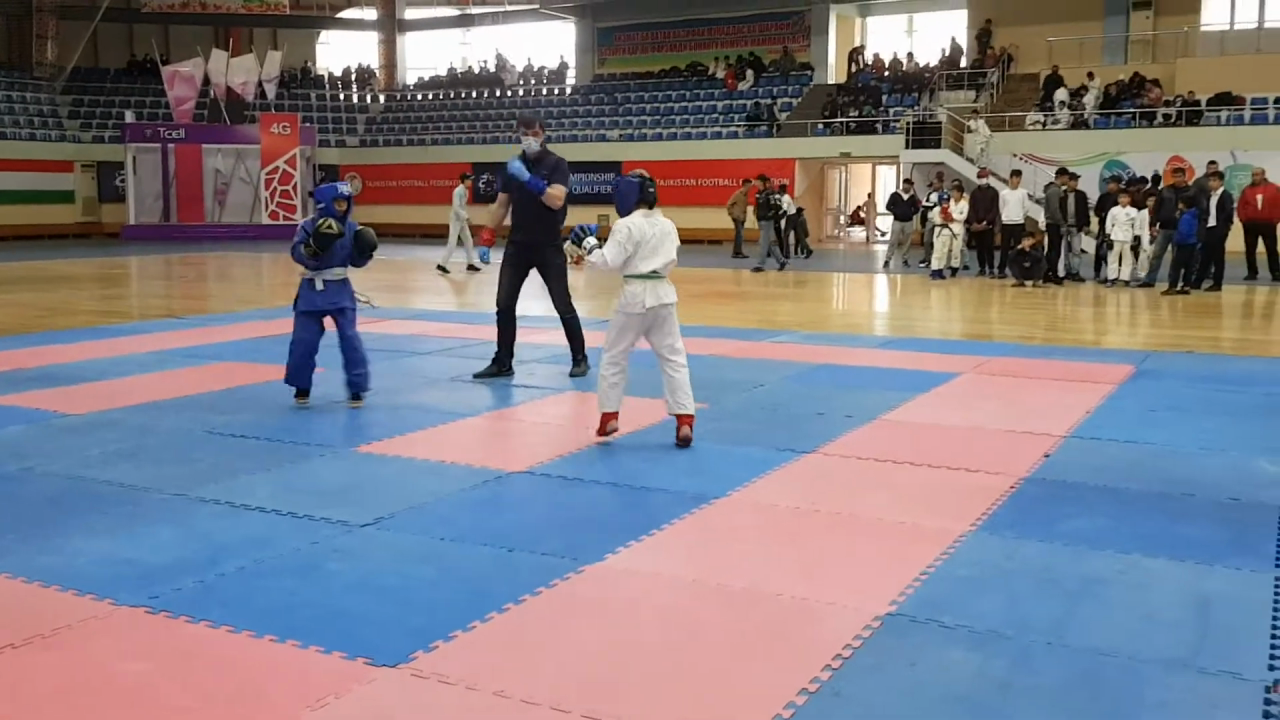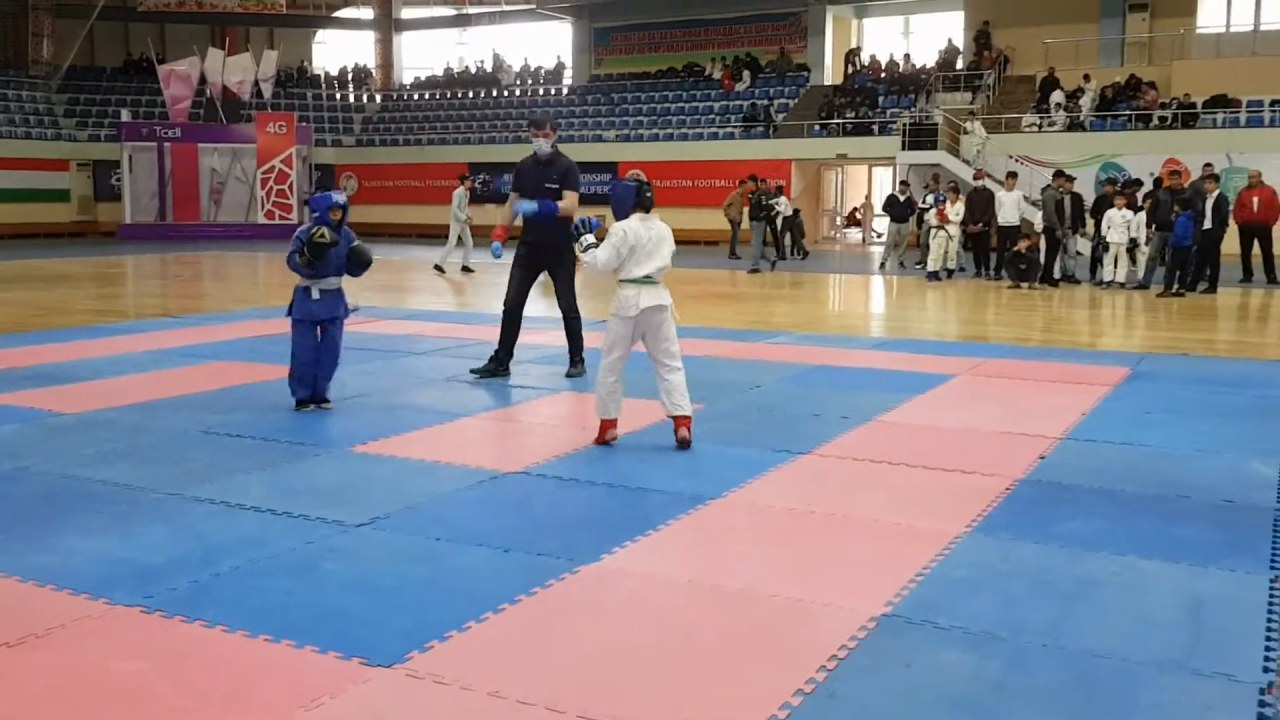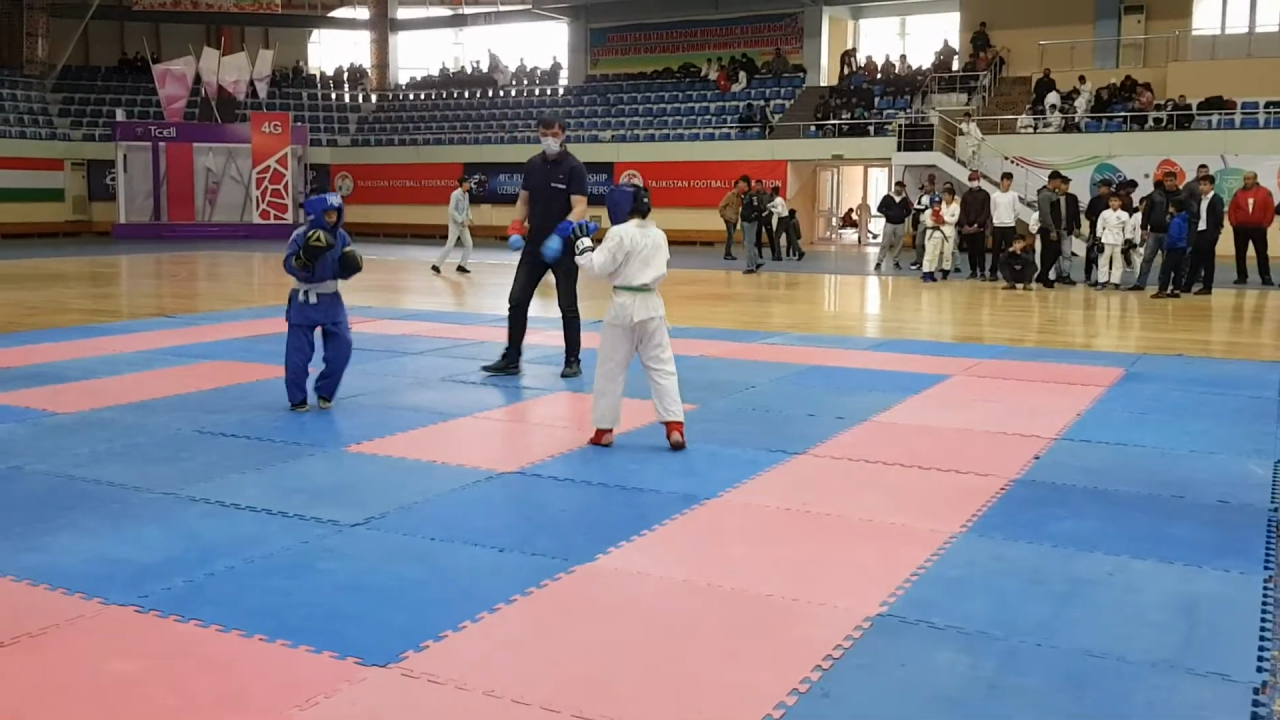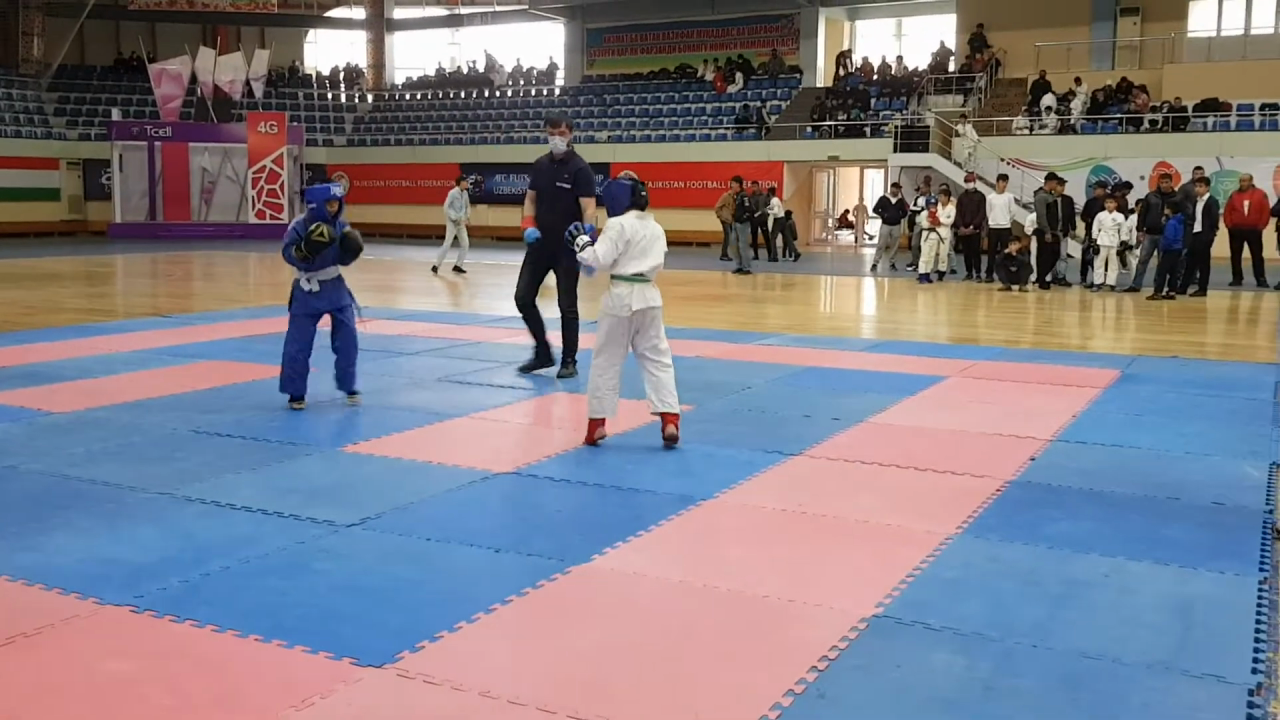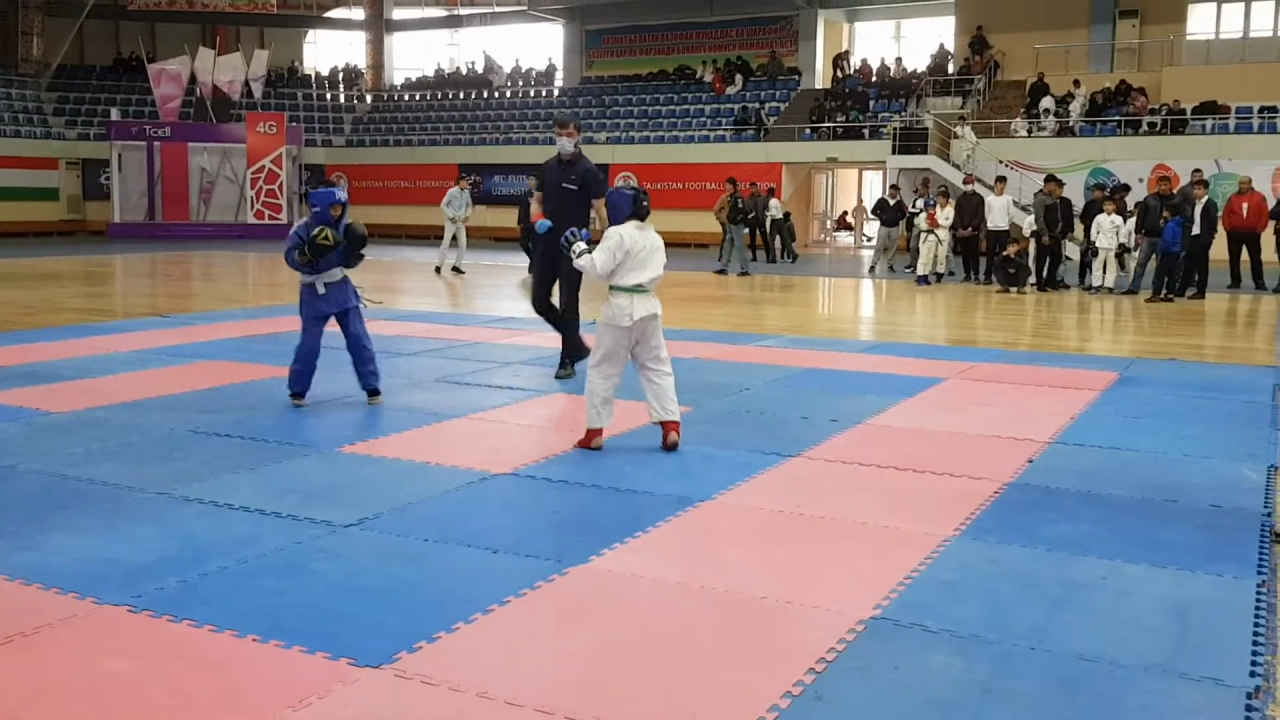
dt=0.1s
person 1, frame 1
left shoulder: (626, 226)
right shoulder: (668, 226)
left elbow: (609, 261)
left wrist: (587, 243)
left hip: (634, 296)
right hip: (663, 294)
left knee: (614, 357)
right knee: (673, 358)
left ankle: (609, 417)
right ankle: (684, 421)
person 1, frame 2
left shoulder: (622, 229)
right shoulder: (663, 229)
left elbow: (602, 263)
left wrist: (586, 241)
left hip: (628, 301)
right hip: (657, 299)
left knee: (611, 364)
right knee: (670, 364)
left ankle: (608, 425)
right ankle: (682, 423)
person 1, frame 3
left shoulder: (619, 234)
right shoulder: (659, 236)
left elbow: (598, 267)
left wrist: (583, 245)
left hip: (624, 307)
right hip: (651, 306)
left knee: (610, 371)
right knee: (662, 369)
left ankle: (604, 430)
right ankle: (674, 428)
person 1, frame 4
left shoulder: (618, 225)
right shoulder: (656, 228)
left elbow: (599, 259)
left wrist: (581, 241)
left hip: (620, 298)
right hip: (648, 297)
left knee: (604, 361)
right knee: (658, 360)
left ankle: (597, 423)
right ankle: (669, 421)
person 1, frame 5
left shoulder: (617, 235)
right shoulder: (656, 239)
left elbow: (596, 268)
left wrist: (578, 248)
left hip: (620, 308)
right hip: (647, 307)
left knee: (602, 370)
right knee: (658, 368)
left ankle: (594, 431)
right ankle: (671, 428)
person 2, frame 1
left shoulder: (556, 164)
right shoulder: (511, 167)
left elbow: (557, 200)
right elbow: (502, 204)
left wrist: (527, 178)
right wrist: (487, 239)
left hip: (549, 245)
right hip: (518, 245)
left knee: (562, 304)
right knee: (504, 304)
left ankle: (579, 358)
right ankle: (502, 363)
person 2, frame 2
left shoulder: (567, 167)
right shoulder: (524, 166)
left elbow: (570, 206)
right elbow: (512, 203)
left wrist: (536, 207)
right wrist: (499, 235)
left hip: (559, 246)
right hip: (529, 245)
left knee: (567, 306)
right knee: (512, 303)
left ankle: (577, 360)
right ankle: (500, 362)
person 2, frame 3
left shoulder: (574, 167)
right shoulder: (532, 165)
left elbow: (580, 209)
right elbow: (524, 201)
left wrist: (559, 236)
right wrist: (515, 230)
left hip: (563, 246)
right hip: (534, 244)
left knee: (567, 306)
right knee: (517, 300)
left ankle: (573, 361)
right ankle: (511, 359)
person 2, frame 4
left shoulder: (580, 168)
right shoulder: (540, 165)
left elbow: (589, 210)
right wrist: (528, 225)
left hip: (567, 246)
right hip: (539, 243)
left knee: (567, 305)
right knee: (523, 299)
left ankle: (569, 361)
right ankle: (541, 352)
person 2, frame 5
left shoulder: (588, 171)
right shoulder: (548, 167)
left elbow: (600, 211)
right elbow: (537, 200)
right wrist: (537, 219)
right hip: (546, 244)
left knee: (568, 308)
right knee: (539, 302)
left ankle: (568, 361)
right ankle: (578, 345)
person 3, frame 1
left shoulder: (350, 227)
right shoulder: (309, 225)
left elbow: (357, 260)
right elbow: (299, 255)
left wrist: (365, 250)
right wrist: (316, 243)
left hip: (340, 288)
right hip: (313, 289)
left knee: (350, 339)
right knee: (304, 340)
left ankle: (357, 389)
right ankle: (302, 387)
person 3, frame 2
left shoulder: (346, 234)
right shoulder: (305, 233)
left elbow: (353, 269)
right elbow: (294, 263)
left wrist: (360, 263)
right wrist: (311, 252)
left hip: (333, 296)
right hip: (307, 298)
left knee: (331, 349)
right knee: (304, 349)
left ankle: (320, 392)
right ankle: (303, 396)
person 3, frame 3
left shoulder: (340, 236)
right shoulder: (301, 236)
left elbow: (344, 272)
right elbow: (291, 267)
left wrist: (351, 265)
right wrist: (306, 255)
left hip: (330, 300)
right hip: (304, 301)
left knee: (341, 348)
right knee: (298, 352)
left ankle: (325, 392)
right ankle: (298, 398)
person 3, frame 4
left shoulder: (340, 224)
right shoulder: (300, 226)
left elbow: (343, 259)
right elbow: (290, 255)
left wrist: (351, 249)
right wrist: (308, 247)
left hip: (334, 286)
right hip: (307, 290)
left knee: (347, 337)
right knee: (299, 341)
left ankle: (348, 386)
right ankle: (295, 393)
person 3, frame 5
left shoulder: (343, 226)
right shoulder: (303, 229)
left elbow: (348, 262)
right elbow: (292, 259)
left wrist: (355, 249)
right wrist: (311, 251)
left hip: (340, 288)
right hip: (314, 293)
left knee: (358, 338)
right knee: (310, 343)
left ankle: (371, 386)
right ankle: (298, 390)
